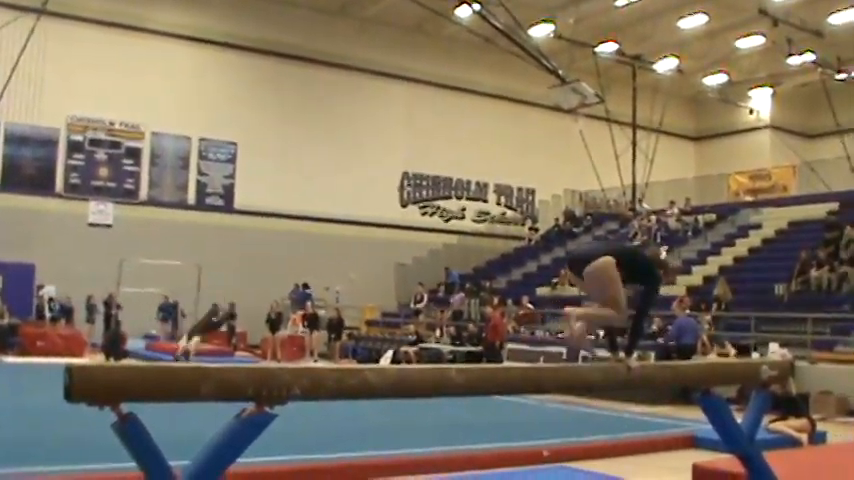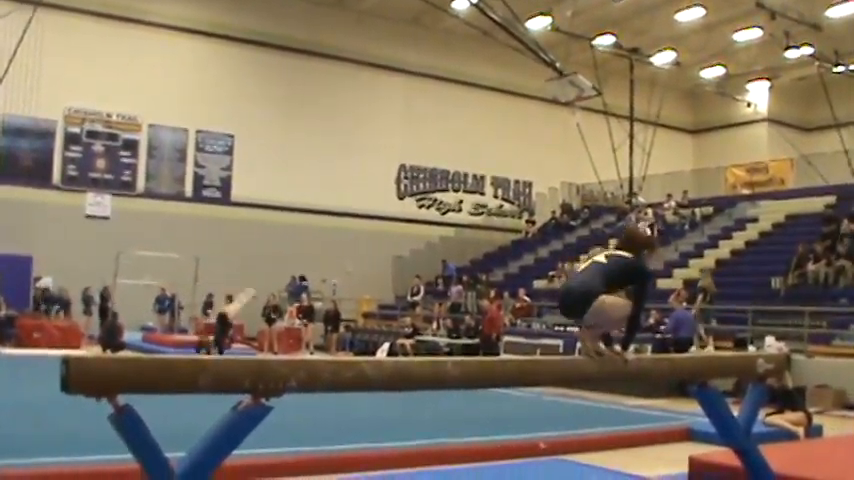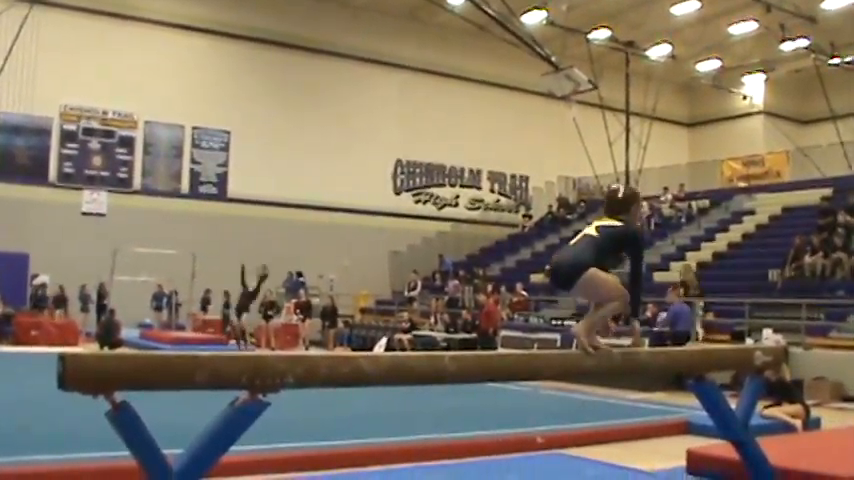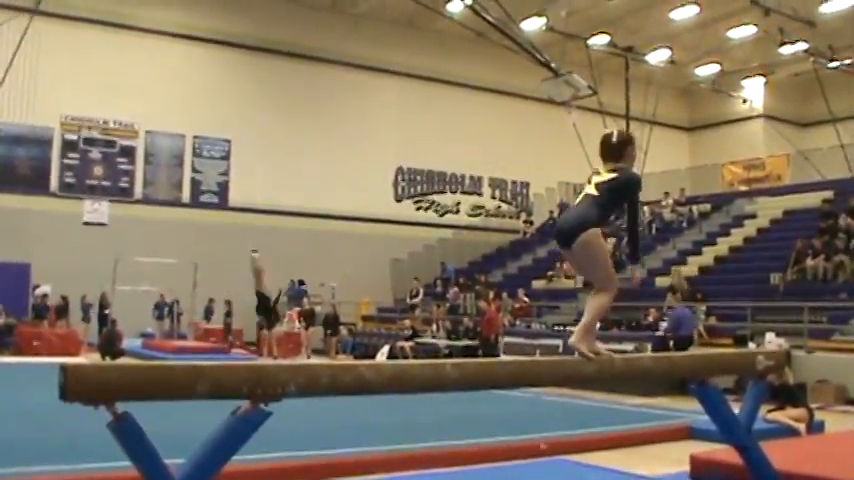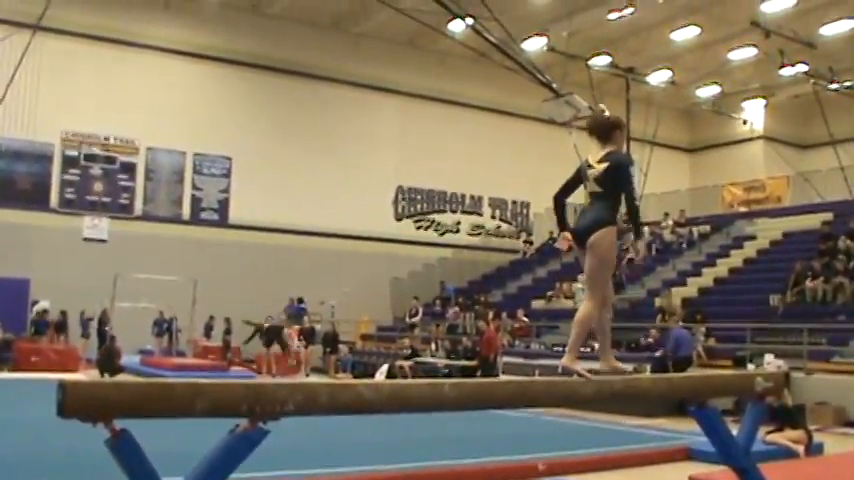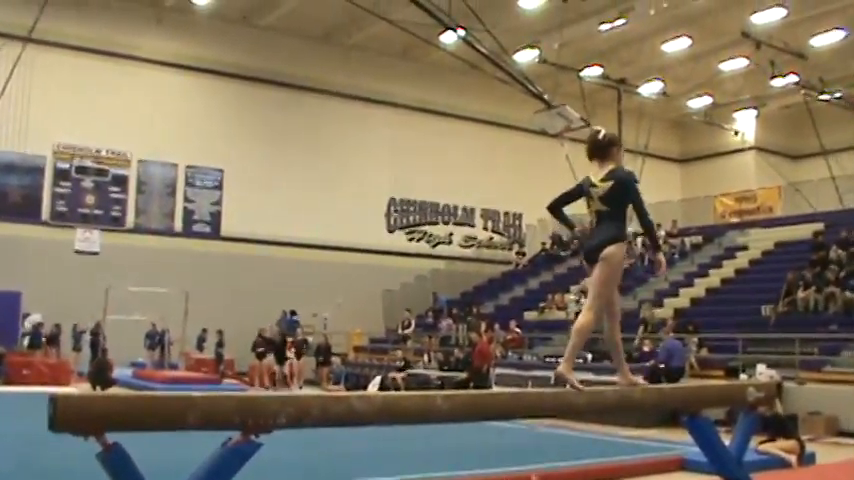
dt=0.3s
person 1, frame 1
right shoulder: (653, 274)
right elbow: (640, 315)
left wrist: (614, 351)
right wrist: (629, 354)
left hip: (577, 258)
right hip: (597, 261)
right knee: (620, 316)
right ankle: (575, 313)
person 1, frame 2
right shoulder: (640, 269)
right elbow: (637, 312)
left wrist: (609, 345)
right wrist: (624, 348)
left hip: (566, 299)
right hip: (583, 300)
left knee: (617, 300)
right knee: (632, 310)
left ankle: (594, 338)
right ankle: (589, 332)
person 1, frame 3
left shoulder: (598, 225)
right shoulder: (633, 233)
right elbow: (636, 278)
right wrist: (634, 317)
left hip: (557, 269)
right hip: (575, 270)
left knee: (611, 285)
right knee: (622, 298)
left ankle: (589, 334)
right ankle: (584, 328)
person 1, frame 4
left shoulder: (598, 176)
right shoulder: (630, 178)
right elbow: (632, 221)
left wrist: (572, 252)
right wrist: (635, 263)
left hip: (563, 227)
right hip: (584, 229)
left knee: (601, 286)
right knee: (608, 289)
left ankle: (588, 338)
right ankle: (581, 336)
person 1, frame 5
left shoulder: (587, 164)
right shoulder: (620, 160)
left elbow: (559, 196)
right elbow: (630, 200)
left wrist: (564, 229)
right wrist: (637, 237)
left hip: (582, 227)
right hip: (601, 228)
left knee: (604, 296)
right knee: (594, 298)
left ankle: (607, 357)
right ankle: (570, 356)
person 1, frame 6
left shoulder: (587, 182)
right shoulder: (624, 177)
left elbow: (553, 206)
right elbow: (642, 215)
left wrist: (573, 227)
right wrist: (657, 249)
left hip: (590, 247)
right hip: (611, 245)
left knee: (612, 312)
right knee: (593, 309)
left ankle: (623, 373)
right ankle: (566, 364)
